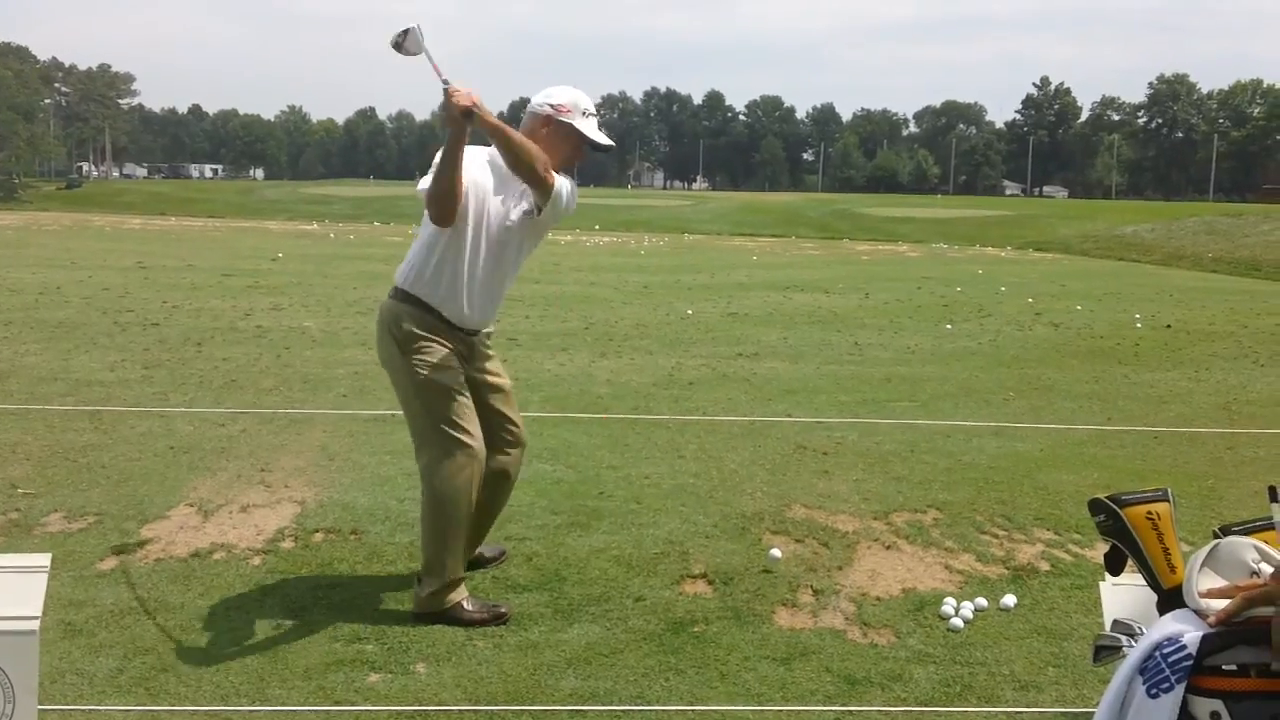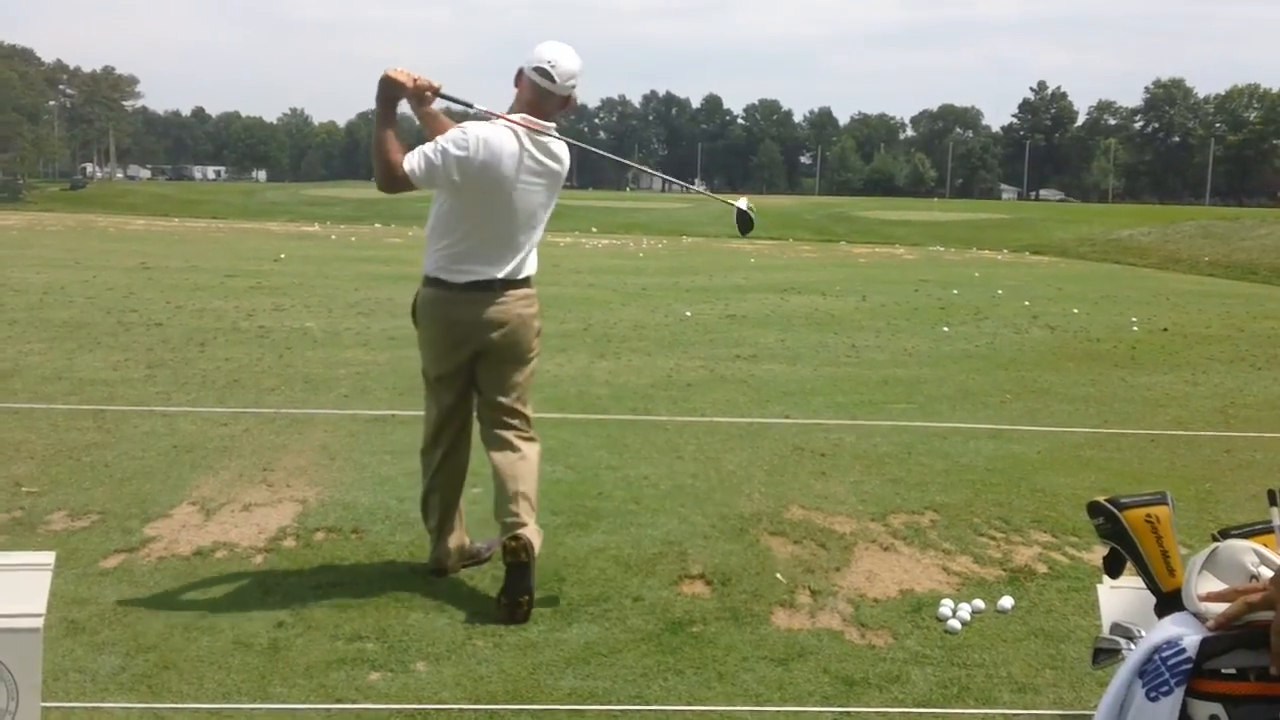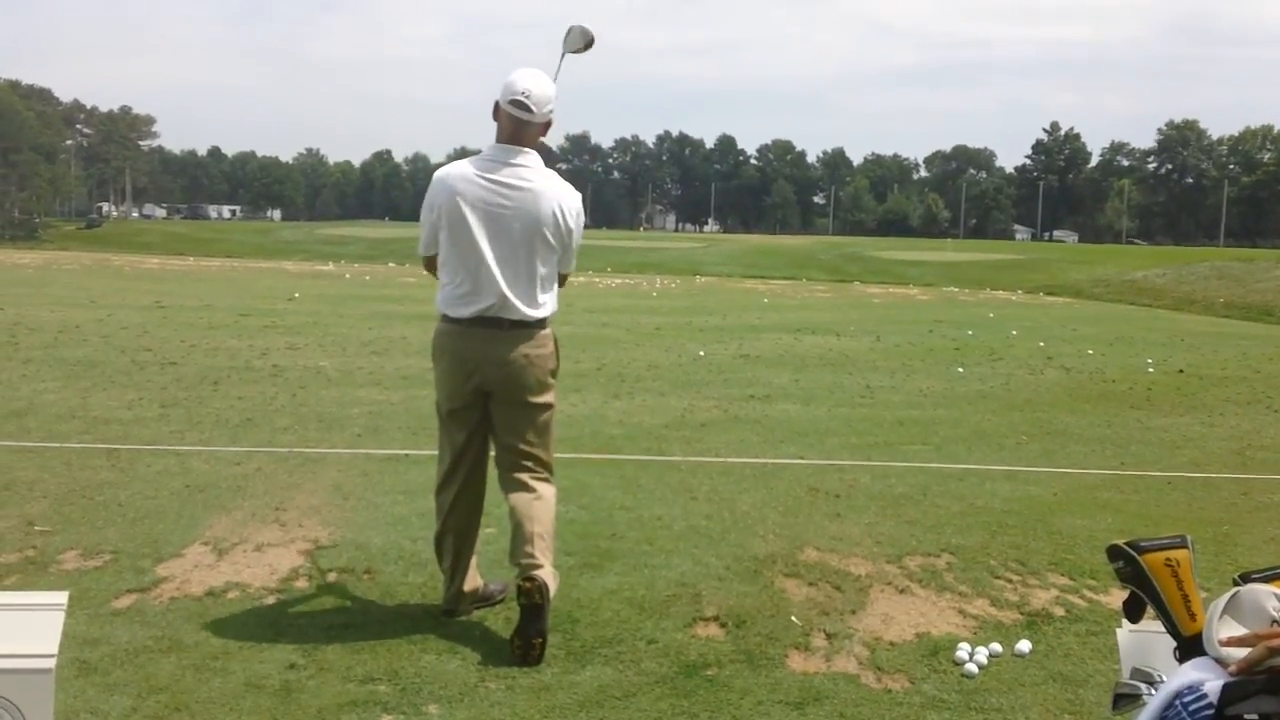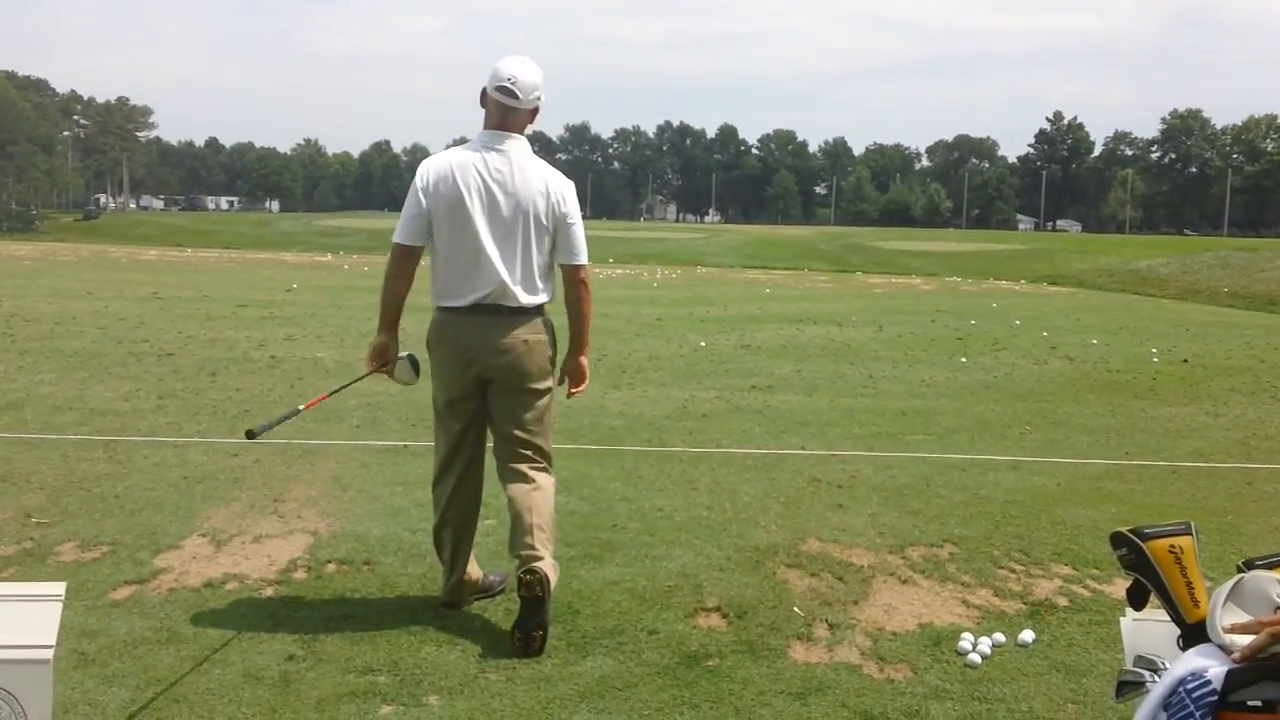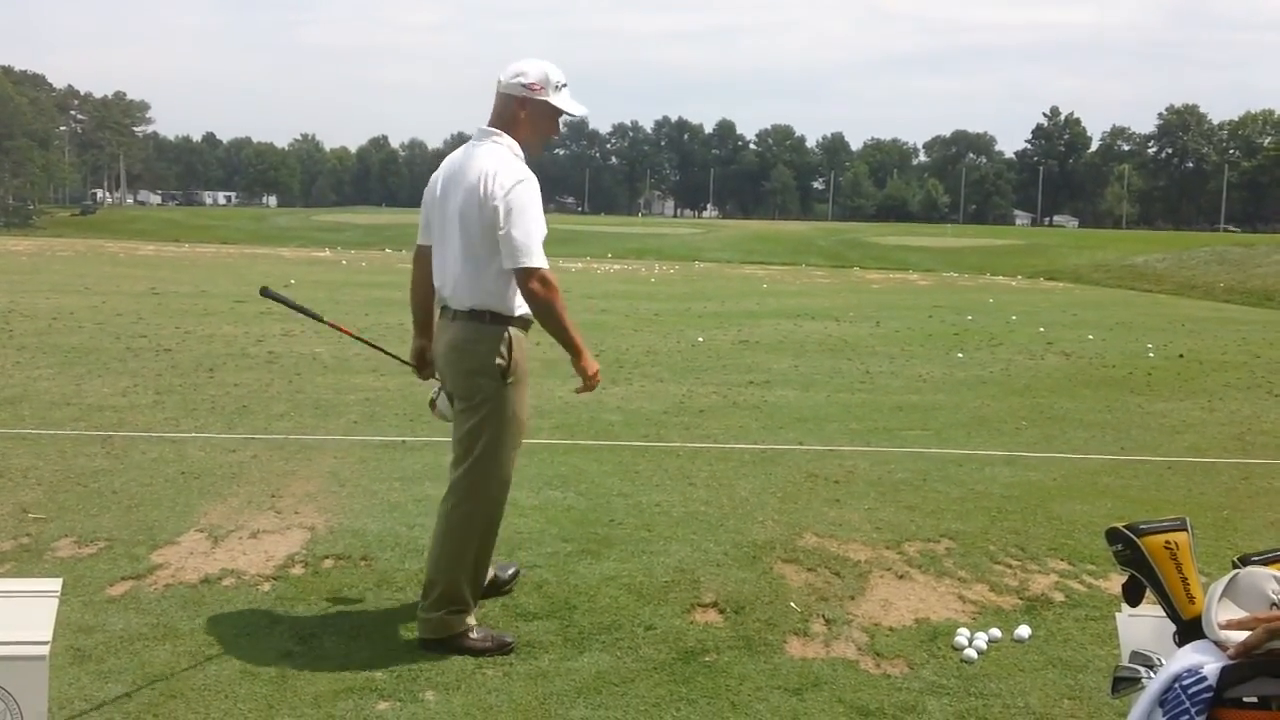
dt=1s
person 1, frame 1
left shoulder: (557, 193)
right shoulder: (470, 166)
left elbow: (534, 171)
right elbow: (442, 213)
left wrist: (486, 120)
right wrist: (458, 131)
left hip: (470, 336)
right hip: (417, 326)
left knee: (506, 447)
right knee: (460, 452)
left ankle: (461, 547)
right ankle: (440, 594)
person 1, frame 2
left shoulder: (479, 141)
right shoulder: (558, 156)
left elbow: (391, 177)
left wrist: (388, 104)
right wrist: (425, 107)
left hip: (446, 303)
right hip: (512, 306)
left knee: (445, 429)
right knee: (512, 428)
left ankle: (446, 545)
right ankle: (521, 539)
person 1, frame 3
left shoulder: (448, 181)
right shoulder: (564, 197)
left elbow: (431, 261)
right elbow: (559, 277)
left hip: (459, 341)
right hip: (526, 346)
left knee: (458, 470)
right knee: (528, 471)
left ankle: (460, 587)
right ankle: (535, 582)
person 1, frame 4
left shoulder: (437, 170)
right shoulder: (554, 183)
left elbow: (404, 256)
right elbow: (576, 276)
left wrist: (387, 332)
right wrist: (579, 350)
left hip: (455, 332)
right hip: (524, 336)
left knee: (455, 464)
right knee: (527, 462)
left ankle: (459, 579)
right ankle: (535, 571)
person 1, frame 5
left shoulder: (450, 166)
right shoulder: (513, 176)
left elbow: (423, 260)
right elbow: (534, 281)
left wrist: (421, 337)
right wrist: (579, 352)
left hip: (451, 331)
right hip: (490, 339)
left knee: (472, 469)
right knee: (480, 480)
left ankle: (471, 573)
right ankle: (444, 615)
